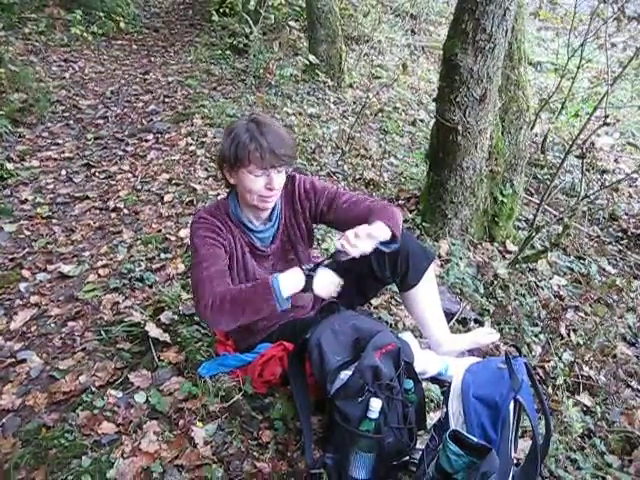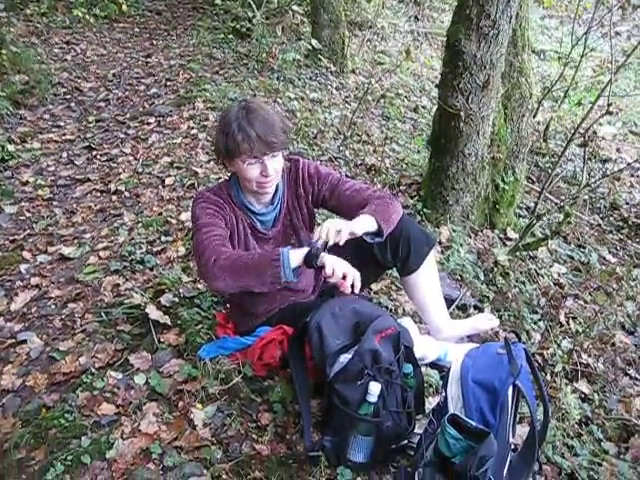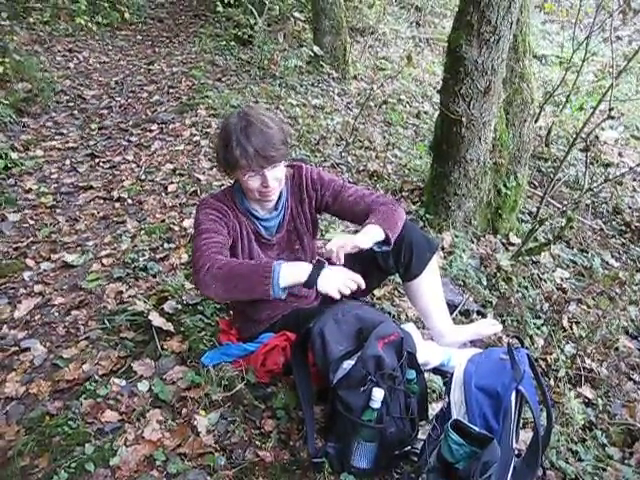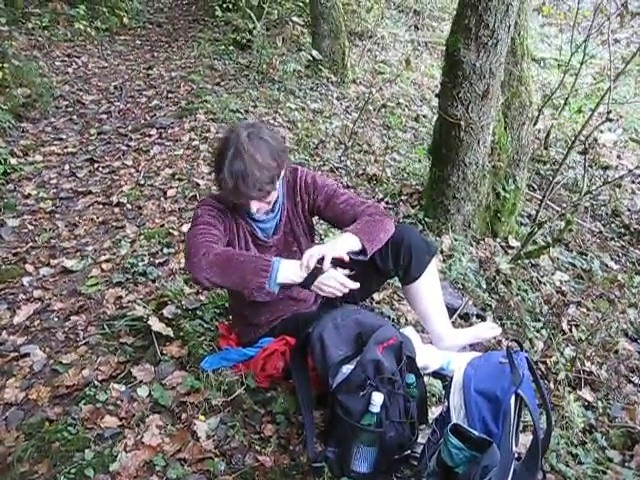
dt=0.4s
person 1, frame 1
left shoulder: (298, 191)
right shoulder: (210, 225)
left elbow: (387, 213)
right elbow: (214, 310)
left wrist: (371, 231)
right wrist: (301, 279)
left hip: (316, 298)
right hip: (269, 333)
left knee: (401, 245)
left ankle: (441, 343)
person 1, frame 2
left shoulder: (300, 174)
right shoulder: (212, 205)
left elbow: (387, 204)
right elbow: (215, 271)
left wrist: (354, 227)
right wrist: (308, 255)
left hip: (317, 282)
right hip: (269, 316)
left knee: (402, 229)
left ankle: (440, 329)
person 1, frame 3
left shoulder: (303, 180)
right shoulder: (217, 211)
left elbow: (390, 209)
right elbow: (209, 276)
left wrist: (363, 238)
right wrist: (304, 272)
left hip: (320, 290)
right hip: (273, 322)
left knee: (406, 235)
left ankle: (444, 333)
person 1, frame 4
left shoulder: (301, 183)
right shoulder: (214, 211)
left elbow: (380, 220)
right elbow: (201, 263)
left wrist: (339, 244)
right wrist: (301, 272)
left hip: (319, 291)
right hip: (273, 325)
left knee: (404, 239)
left ankle: (443, 337)
